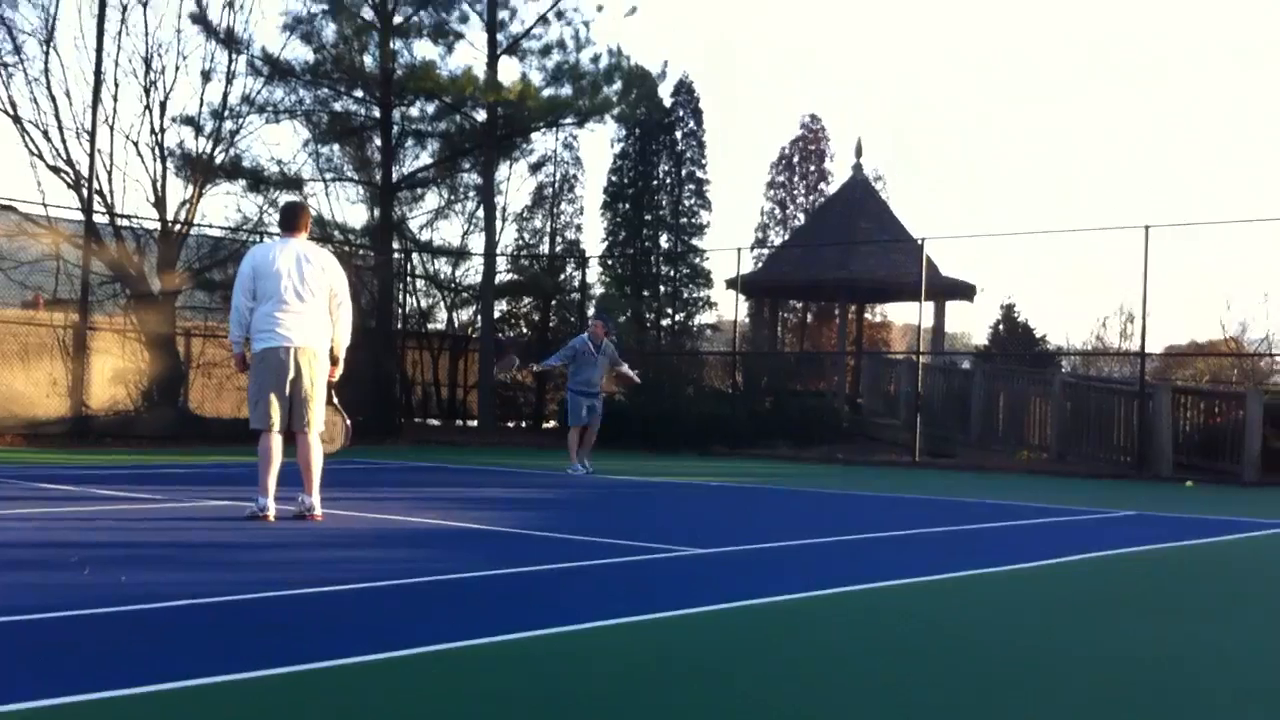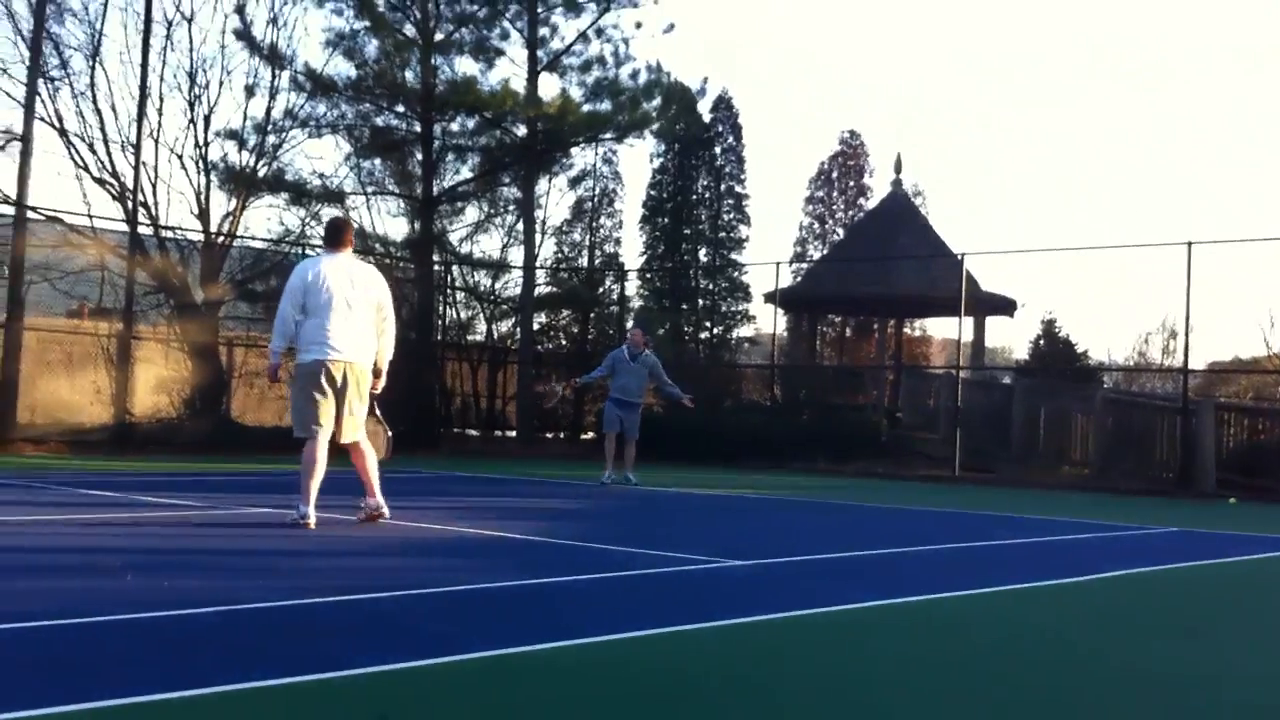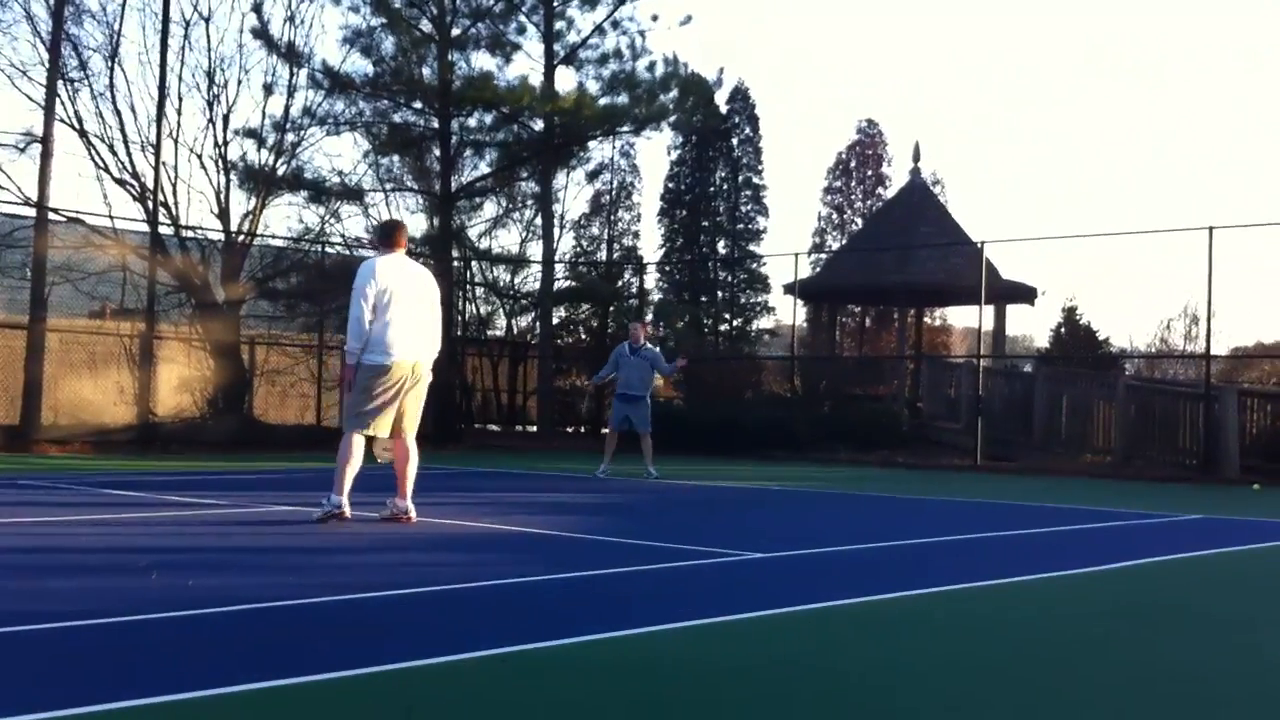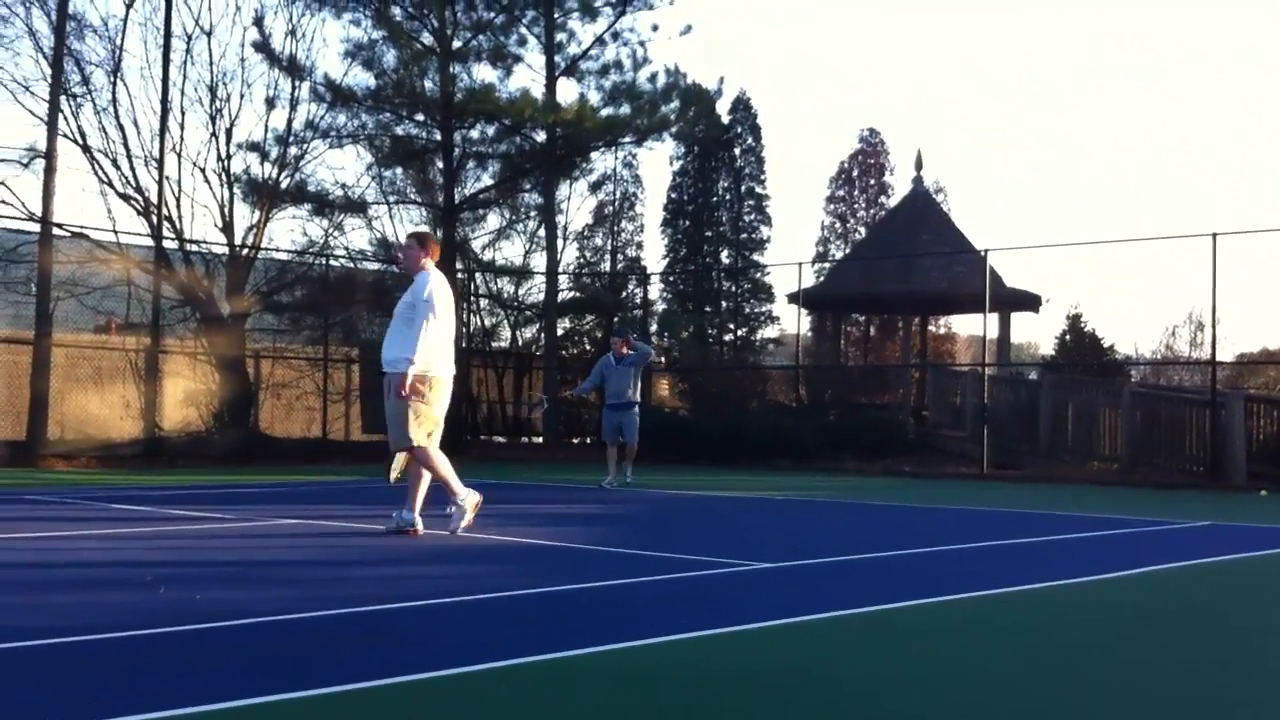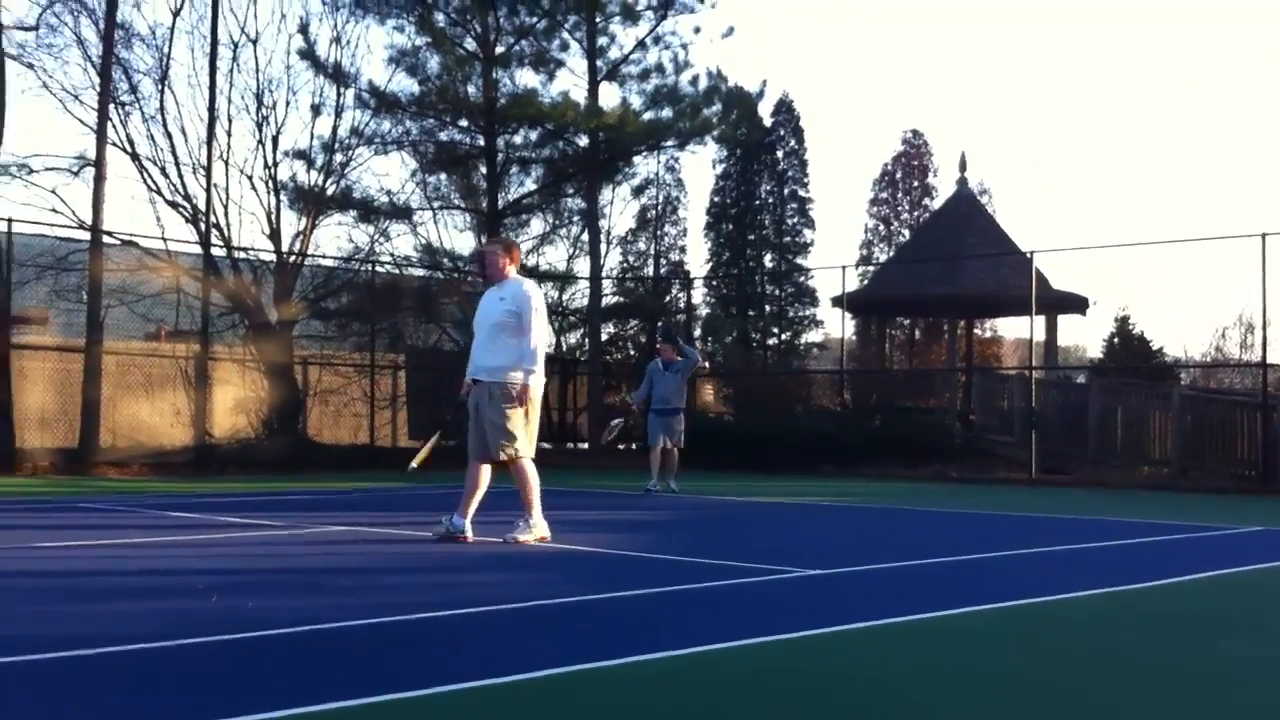
dt=0.5s
person 1, frame 1
left shoulder: (257, 255)
right shoulder: (325, 259)
left elbow: (241, 305)
right elbow: (342, 310)
left wrist: (238, 347)
right wrist: (338, 353)
left hip: (270, 350)
right hip: (312, 351)
left knee: (271, 429)
right knee: (308, 431)
left ankle: (265, 502)
right ankle: (311, 501)
person 1, frame 2
left shoulder: (308, 269)
right shoulder: (372, 275)
left elbow: (287, 316)
right elbow: (386, 325)
left wrist: (275, 357)
right wrist: (381, 366)
left hip: (317, 362)
right hip: (358, 364)
left knee: (317, 437)
right knee: (355, 436)
left ankle: (306, 509)
right ankle: (375, 500)
person 1, frame 3
left shoulder: (373, 268)
right shoulder: (426, 275)
left elbow: (360, 318)
right elbow: (436, 323)
left wrist: (350, 359)
right wrist: (428, 360)
left hip: (380, 361)
right hip: (418, 364)
left knee: (356, 429)
right knee: (404, 435)
left ankle: (338, 499)
right ankle: (402, 503)
person 1, frame 4
left shoulder: (427, 281)
right shoulder: (430, 283)
left elbow: (426, 329)
left wrist: (407, 368)
left hip: (418, 376)
right hip: (425, 376)
left knee: (416, 444)
right knee: (420, 445)
left ankle: (463, 496)
right ankle: (409, 515)
person 1, frame 5
left shoulder: (526, 290)
right shoulder: (489, 296)
left elbow: (537, 338)
left wrist: (531, 378)
right wrist: (468, 378)
left hip: (511, 385)
right hip: (483, 385)
left knee: (517, 455)
right knee: (479, 456)
left ankle: (535, 521)
right ankle: (461, 522)
person 2, frame 1
left shoulder: (608, 348)
right shoulder: (577, 343)
left elbow: (617, 364)
right elbow: (559, 358)
left wrist: (630, 374)
right wrist: (541, 366)
left hip: (595, 395)
right hip: (577, 393)
left knee: (594, 428)
right knee: (576, 427)
left ankle: (583, 459)
right ankle: (574, 463)
person 2, frame 2
left shoulder: (651, 360)
right shoulder: (617, 354)
left elbow: (664, 382)
right elbow: (601, 371)
left wrist: (680, 396)
right wrist: (582, 380)
left hip: (633, 406)
right hip: (614, 402)
left knee: (630, 440)
right knee: (610, 435)
left ankle: (628, 474)
right ankle: (608, 471)
person 2, frame 3
left shoulder: (652, 352)
right shoulder: (620, 349)
left elbow: (664, 370)
right elbow: (609, 369)
left wrist: (675, 366)
right wrist: (594, 381)
left hip: (640, 400)
right hip: (621, 397)
left knee: (644, 433)
right knee: (612, 431)
left ankle: (649, 467)
right ankle: (605, 465)
person 2, frame 4
left shoulder: (636, 359)
right shoulder: (605, 361)
left elbow: (649, 353)
right elbow: (592, 381)
left wrist: (632, 342)
right wrist: (576, 392)
left hip: (630, 408)
right hip: (610, 408)
left knee: (632, 442)
right knee: (611, 443)
left ankle: (628, 465)
right ankle: (612, 476)
person 2, frame 5
left shoulder: (683, 366)
right shoulder: (653, 366)
left elbow: (696, 359)
right elbow: (645, 387)
left wrist: (681, 345)
right wrist: (636, 402)
left hip: (675, 413)
right hip: (656, 412)
left knee: (672, 448)
right knee: (655, 446)
left ankle: (671, 480)
right ankle: (654, 481)
